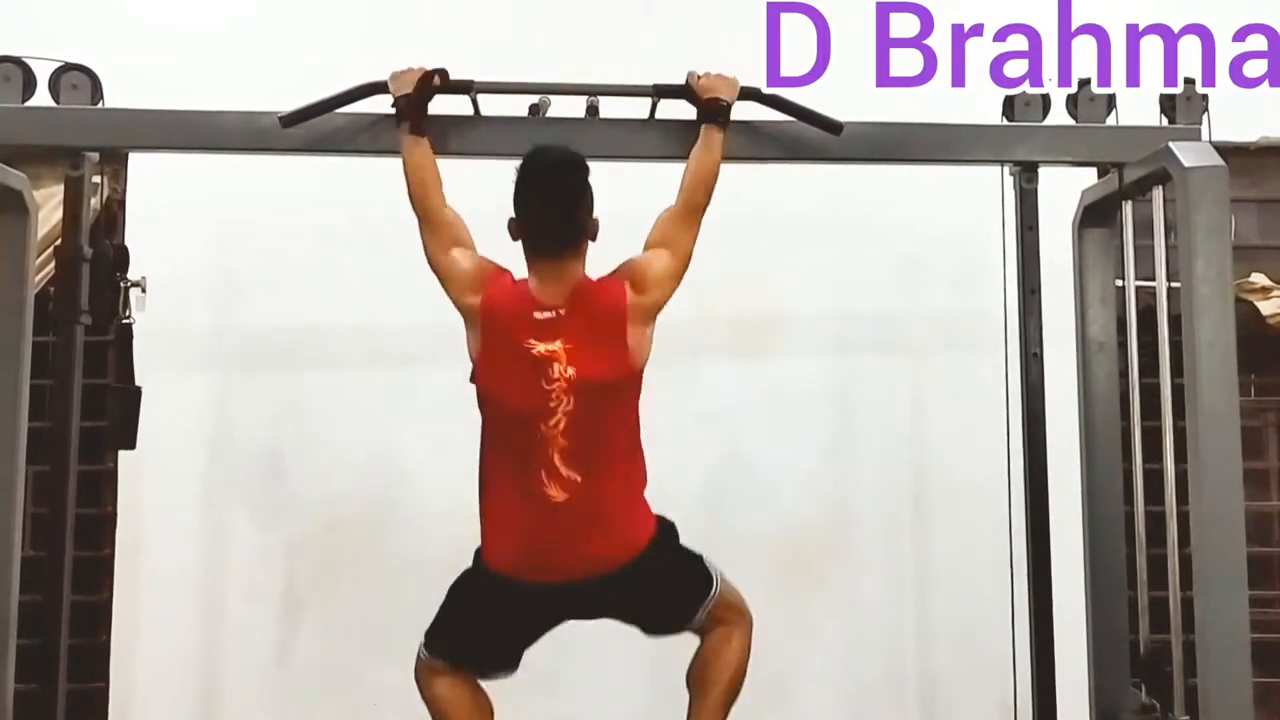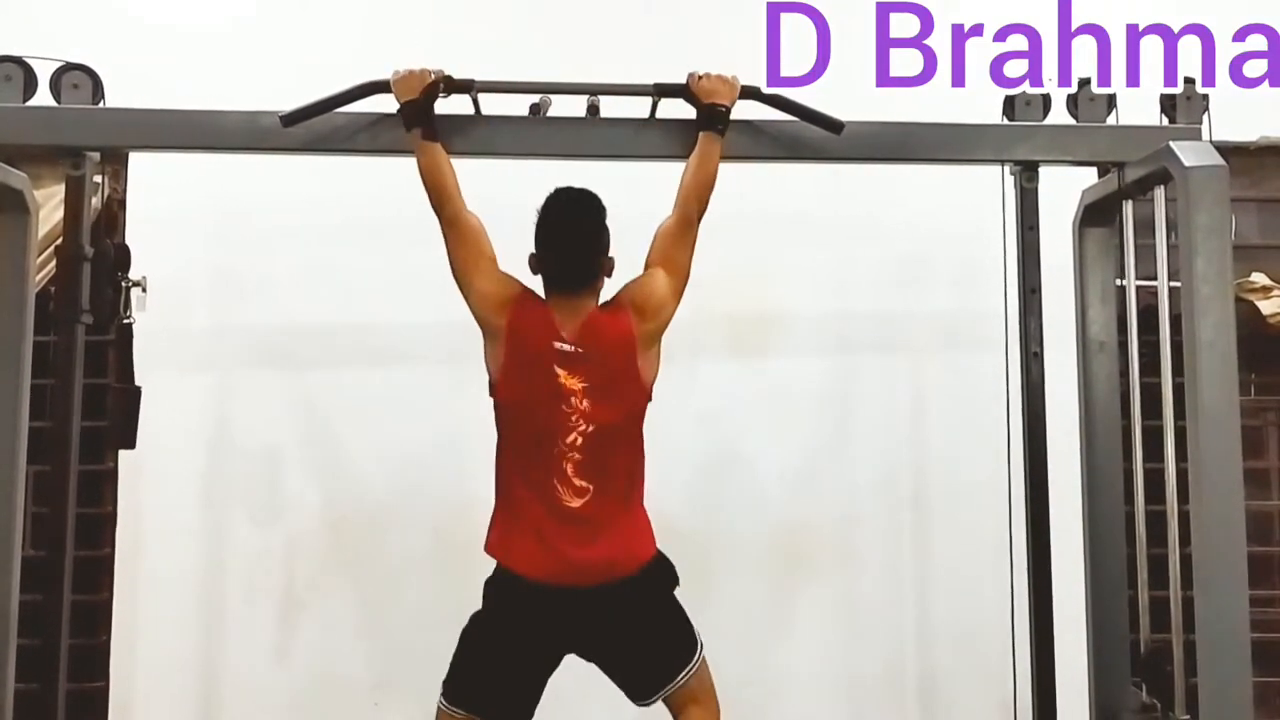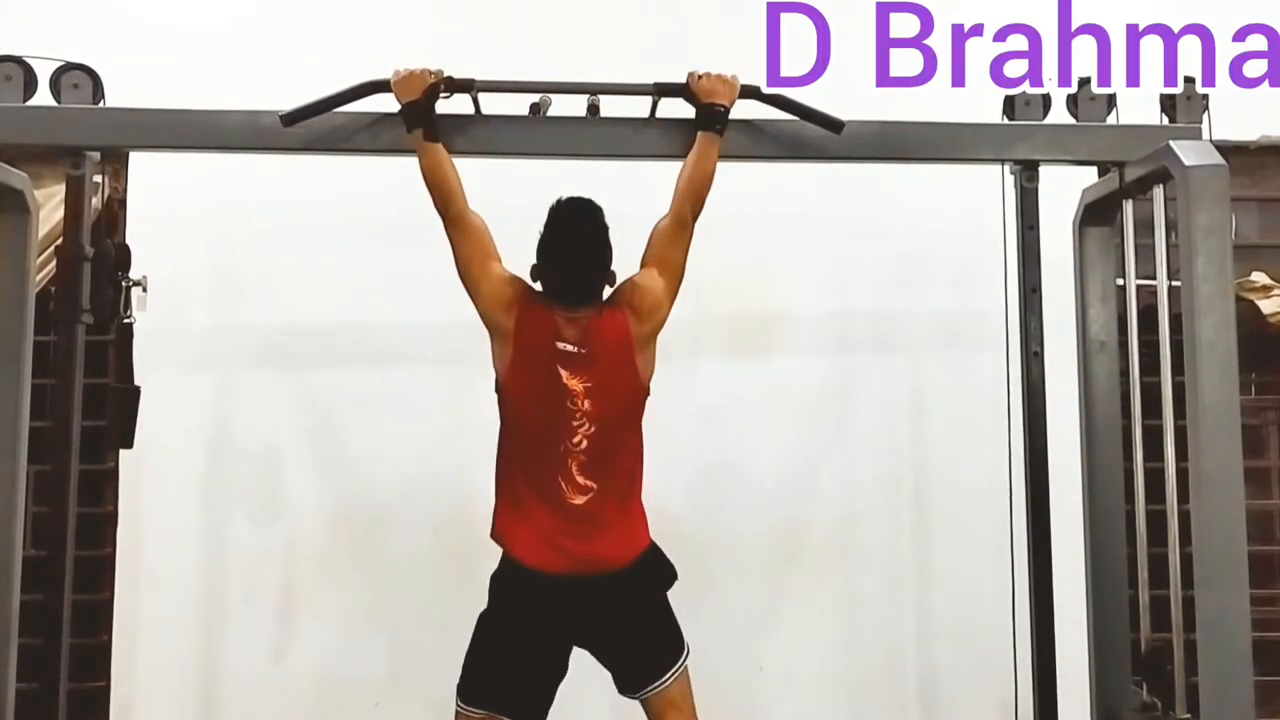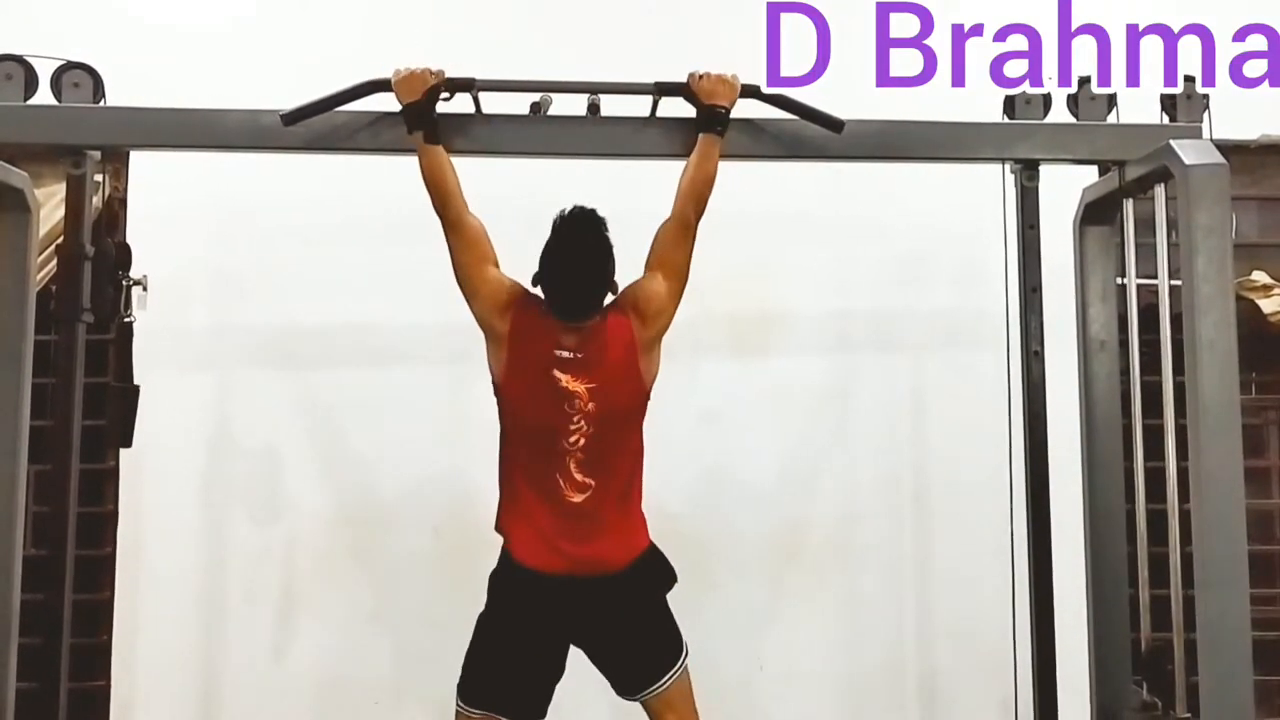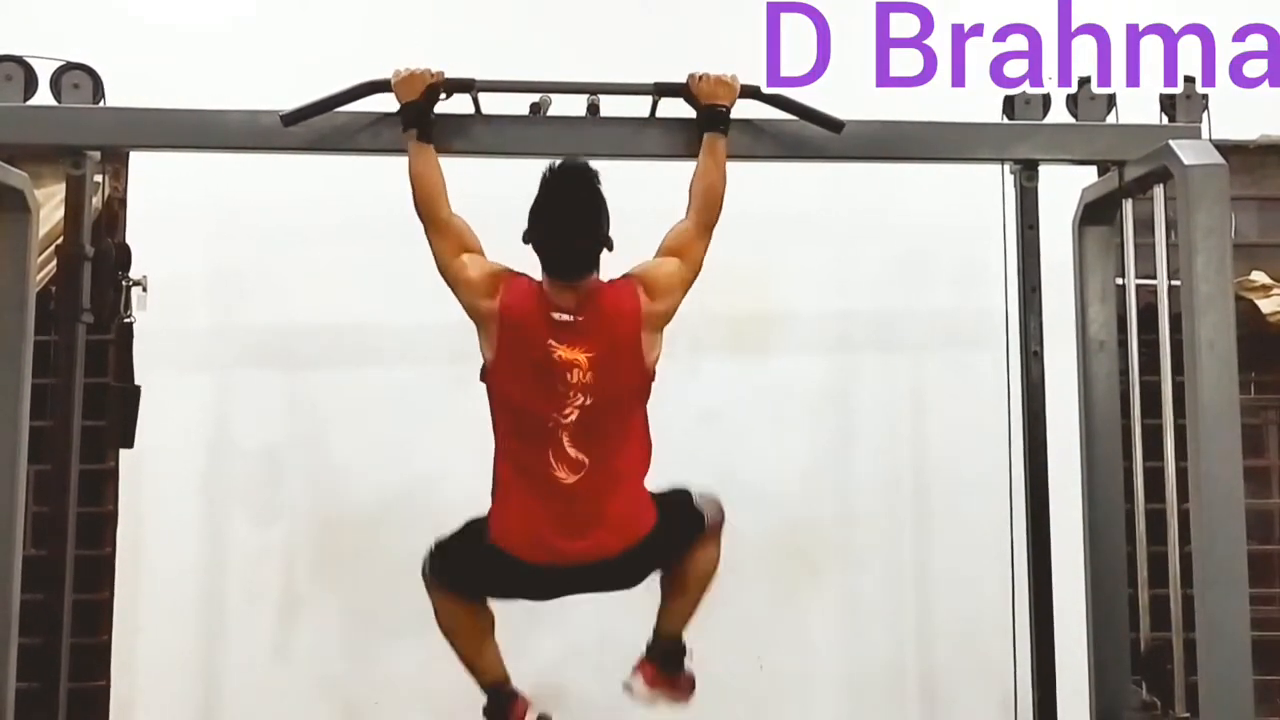
dt=0.2s
person 1, frame 1
left shoulder: (481, 300)
right shoulder: (632, 302)
left elbow: (428, 208)
right elbow: (689, 205)
left wrist: (412, 111)
right wrist: (713, 111)
left hip: (514, 570)
right hip: (625, 558)
right knee: (731, 619)
person 1, frame 2
left shoulder: (504, 325)
right shoulder: (639, 328)
left elbow: (453, 216)
right elbow: (686, 218)
left wrist: (419, 118)
right wrist: (713, 119)
left hip: (525, 588)
right hip: (627, 581)
person 1, frame 3
left shoulder: (510, 324)
right shoulder: (637, 325)
left elbow: (456, 215)
right elbow: (682, 218)
left wrist: (419, 118)
right wrist: (712, 118)
left hip: (530, 581)
right hip: (624, 576)
person 1, frame 4
left shoulder: (507, 328)
right shoulder: (639, 332)
left elbow: (456, 221)
right elbow: (684, 220)
left wrist: (420, 120)
right wrist: (712, 120)
left hip: (528, 580)
right hip: (623, 577)
person 1, frame 5
left shoulder: (498, 306)
right shoulder: (643, 307)
left elbow: (438, 221)
right elbow: (701, 221)
left wrist: (417, 120)
right wrist: (715, 120)
left hip: (517, 555)
right hip: (626, 546)
left knee: (445, 575)
right knee: (705, 519)
right ankle: (663, 658)
